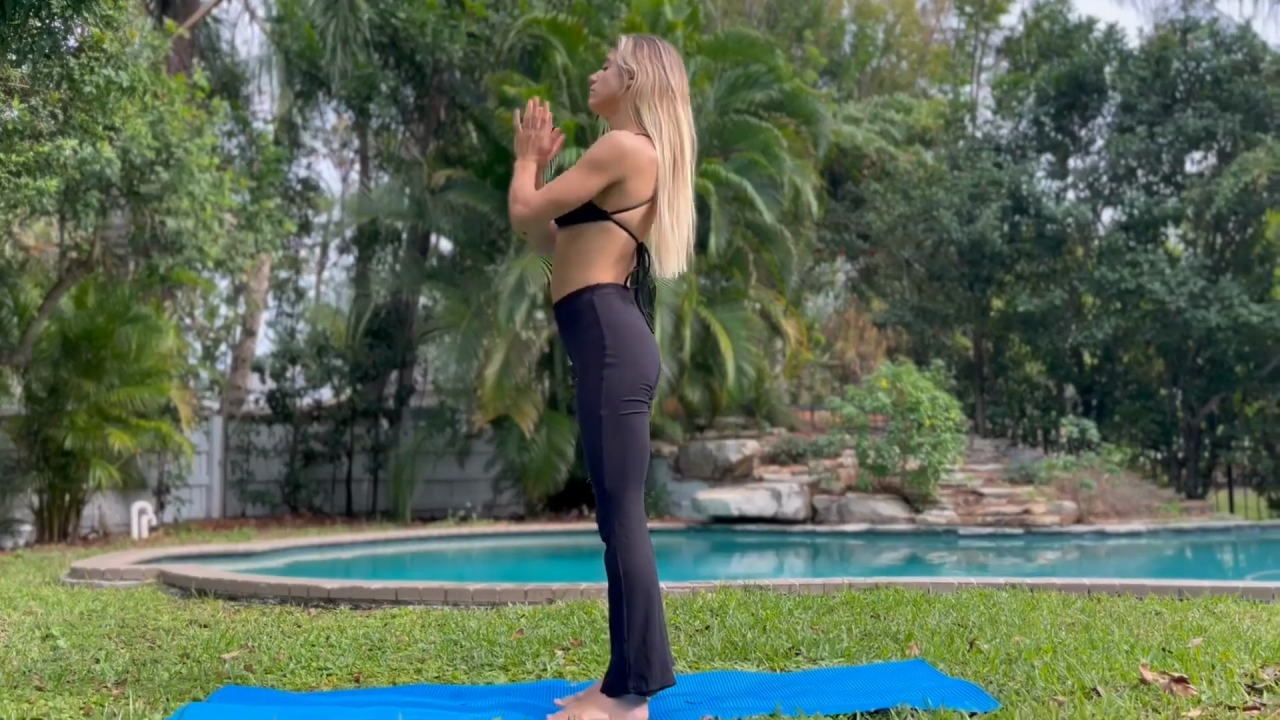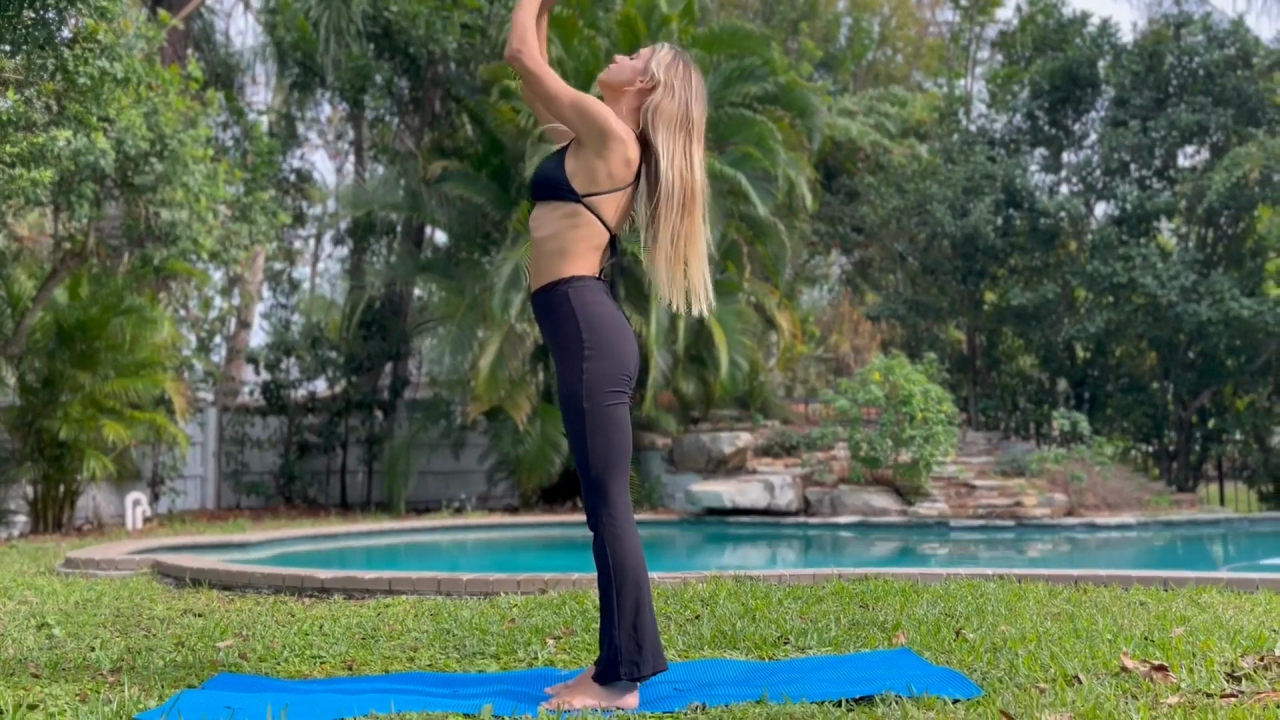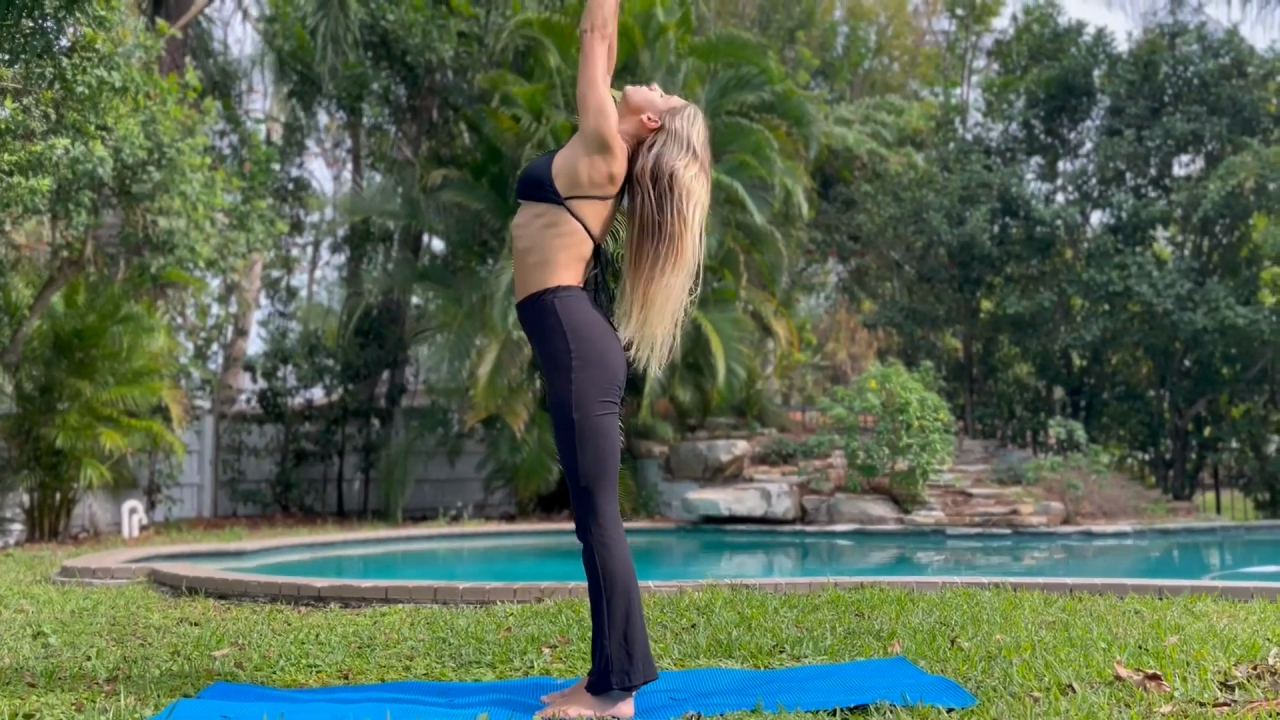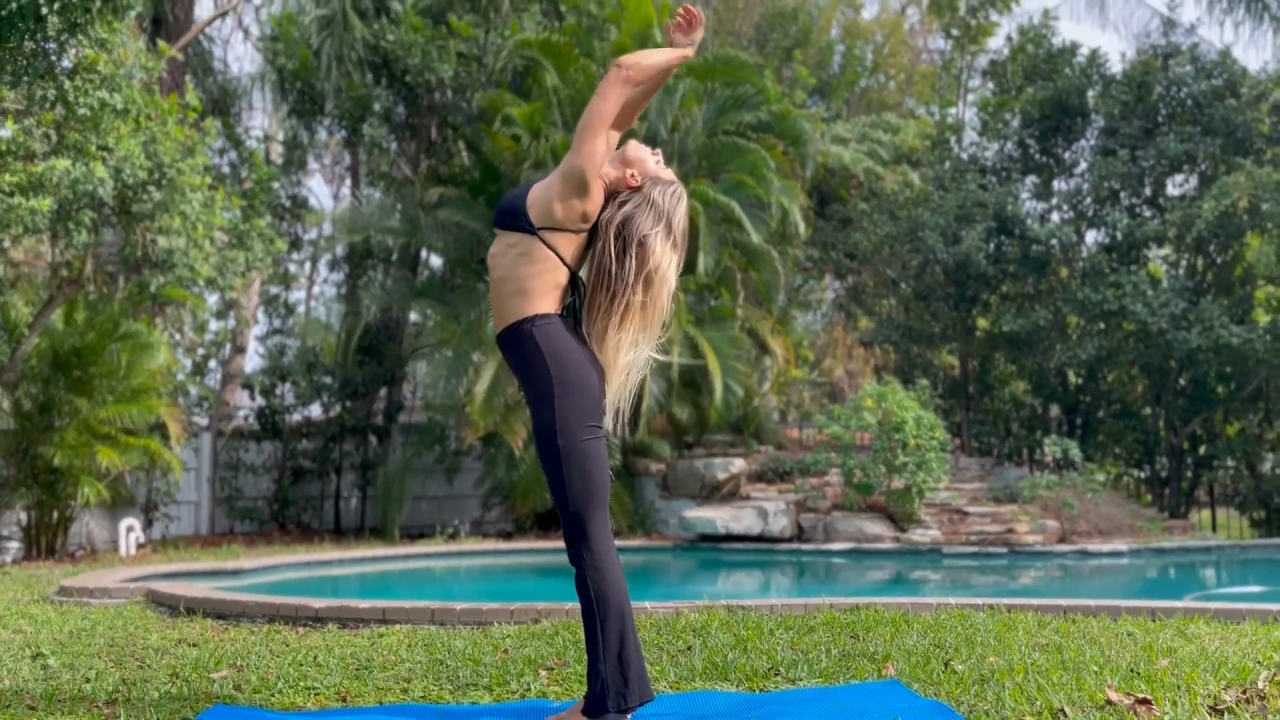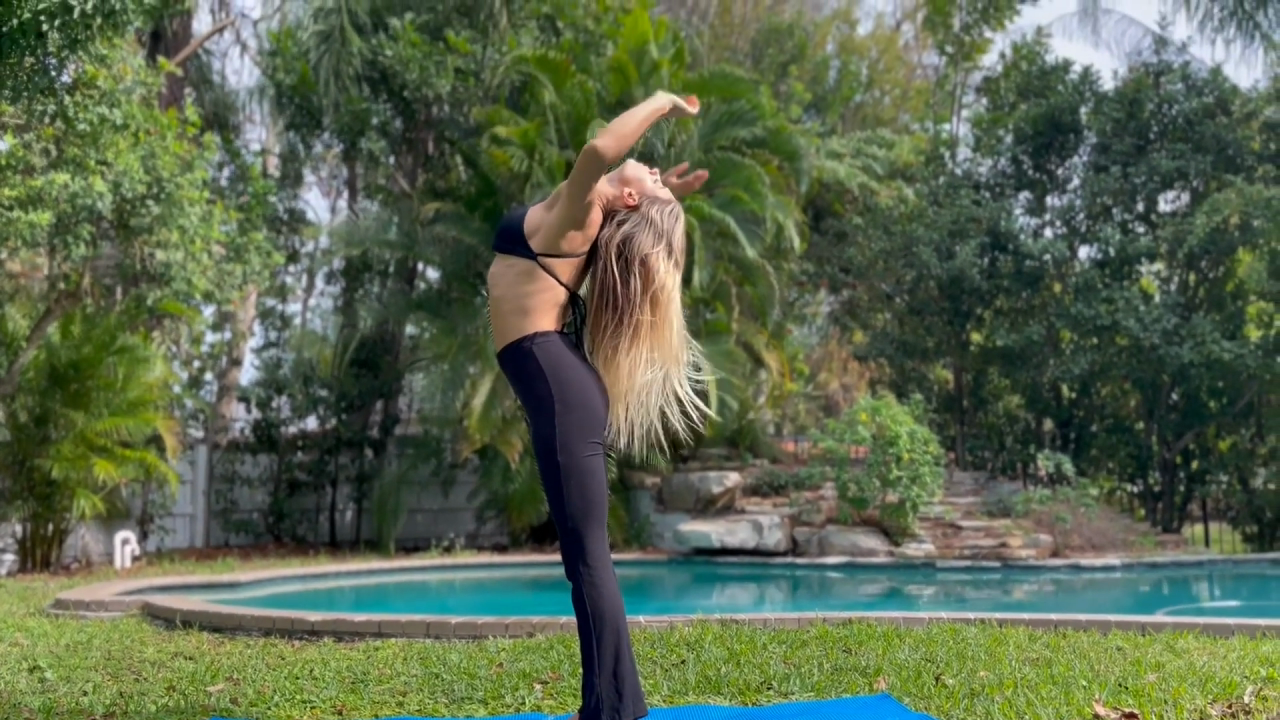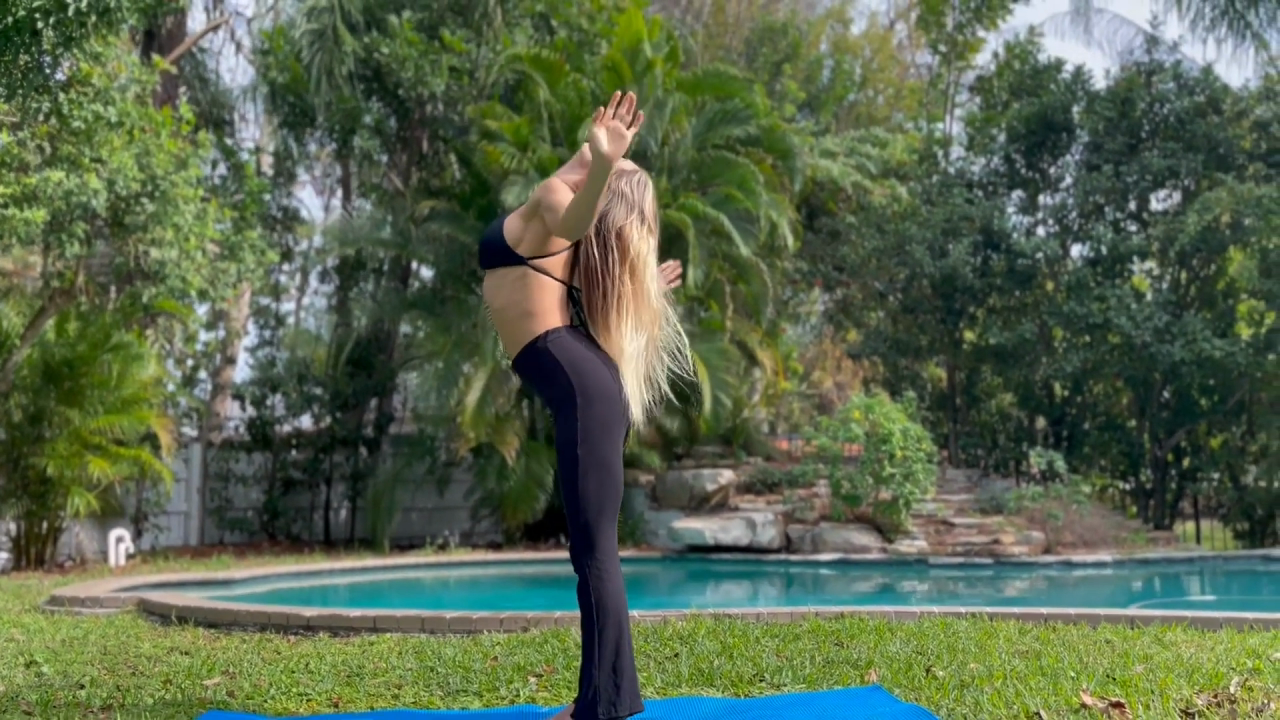
dt=0.7s
person 1, frame 1
left shoulder: (624, 147)
right shoulder: (625, 157)
left elbow: (525, 214)
right elbow: (543, 237)
left wrist: (528, 157)
right wrist: (537, 164)
left hip: (609, 342)
right hip: (606, 343)
left knee: (621, 519)
right knee: (619, 519)
person 1, frame 2
left shoulder: (609, 131)
right shoulder: (597, 141)
left elbow: (520, 57)
right elbow: (530, 78)
left hip: (586, 331)
right hip: (586, 331)
left knee: (608, 506)
right knee: (605, 506)
left ankle: (620, 678)
right ankle: (619, 664)
person 1, frame 3
left shoulder: (604, 146)
right shoulder: (602, 153)
left hip: (573, 340)
right hip: (575, 341)
left knee: (597, 514)
right knee: (594, 514)
person 1, frame 4
left shoulder: (580, 185)
right shoulder: (589, 192)
left elbow: (621, 73)
right elbow: (620, 106)
left hip: (554, 367)
right hip: (558, 368)
left knee: (589, 536)
right knee: (588, 536)
person 1, frame 5
left shoulder: (580, 209)
right shoulder: (587, 221)
left elbow: (599, 150)
left wrist: (661, 104)
right wrist: (658, 205)
left hip: (556, 386)
right hip: (561, 386)
left knee: (586, 554)
right knee: (585, 552)
person 1, frame 6
left shoulder: (553, 193)
right shoulder: (551, 210)
left elbow: (574, 222)
left wrist: (602, 162)
right wrist: (642, 280)
left hip: (581, 388)
right hip: (579, 388)
left knee: (593, 549)
right knee: (590, 548)
